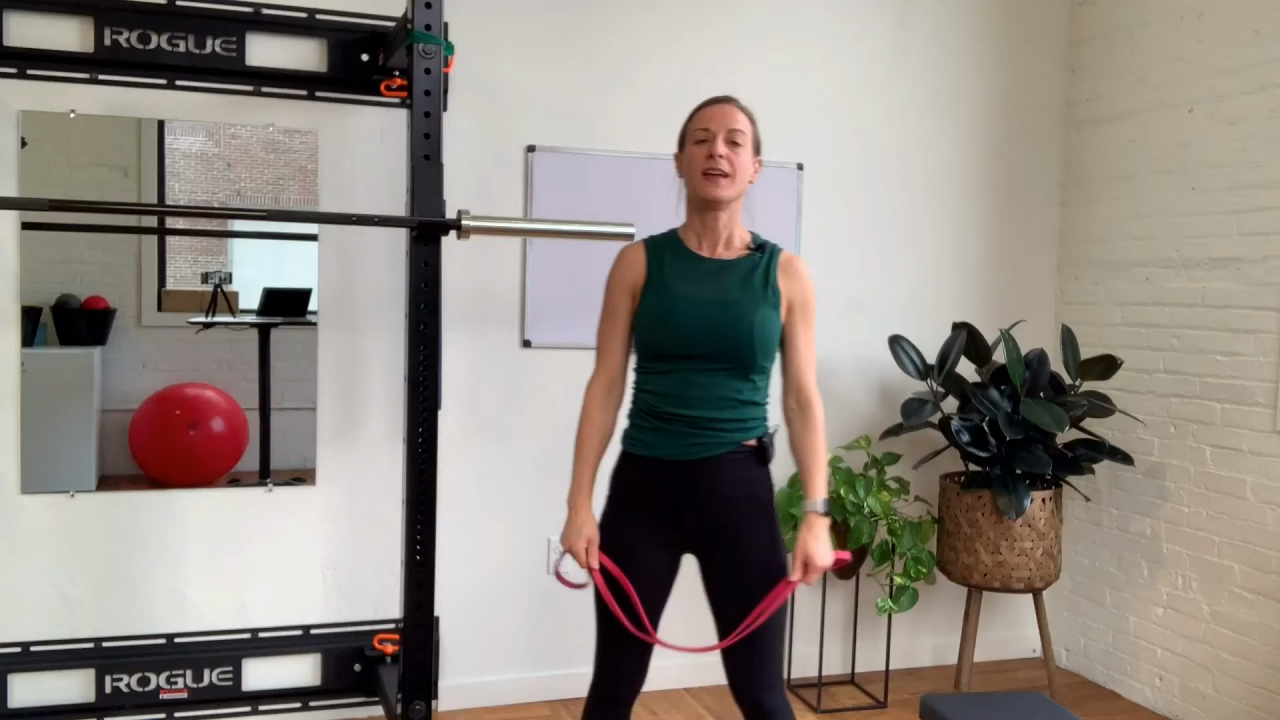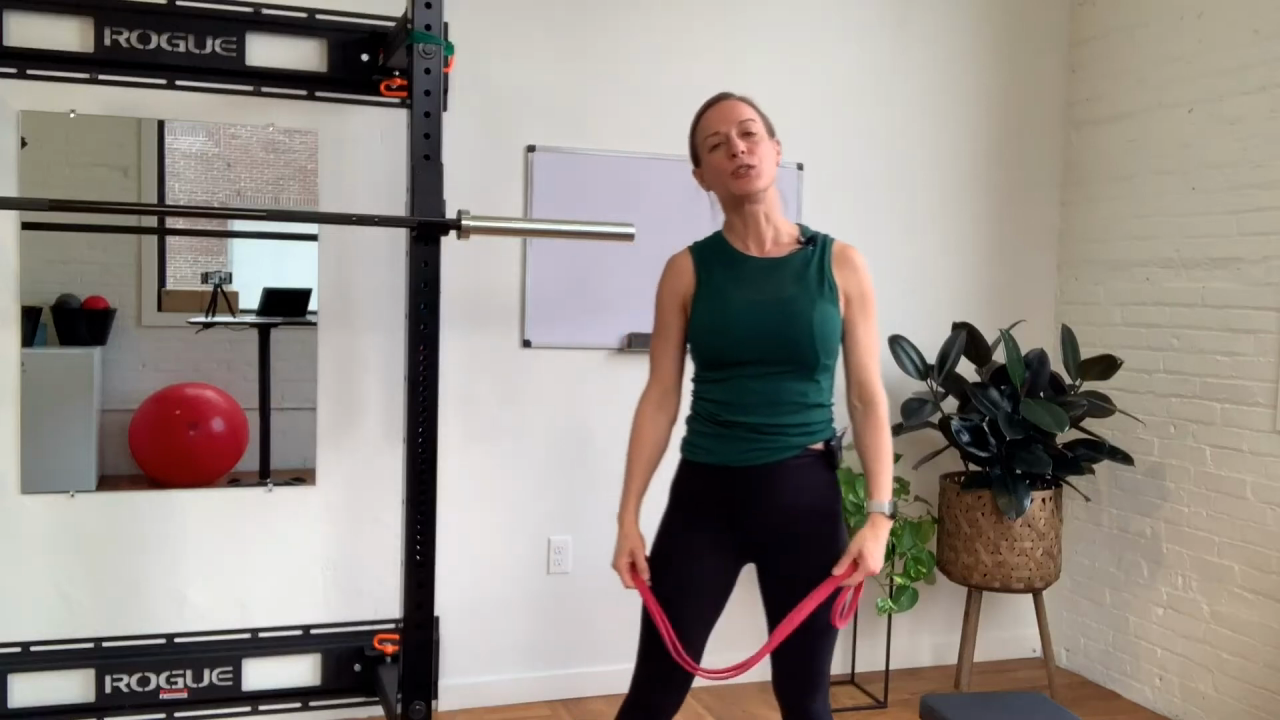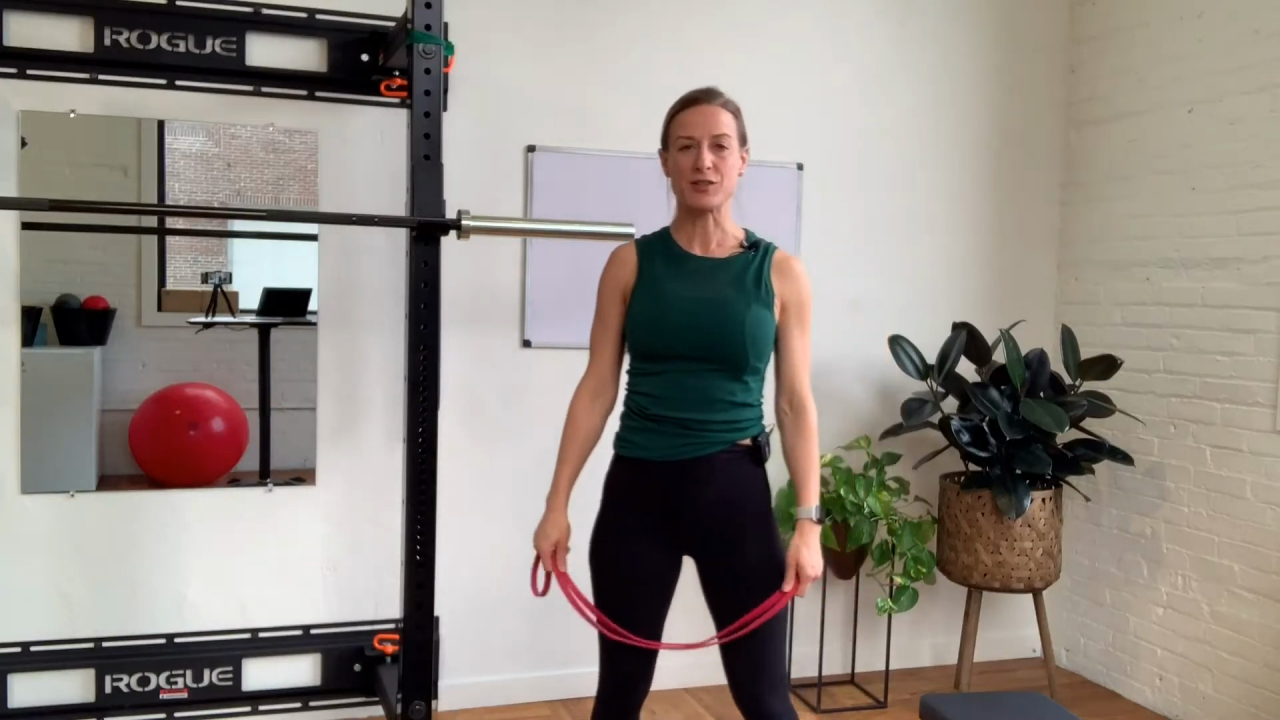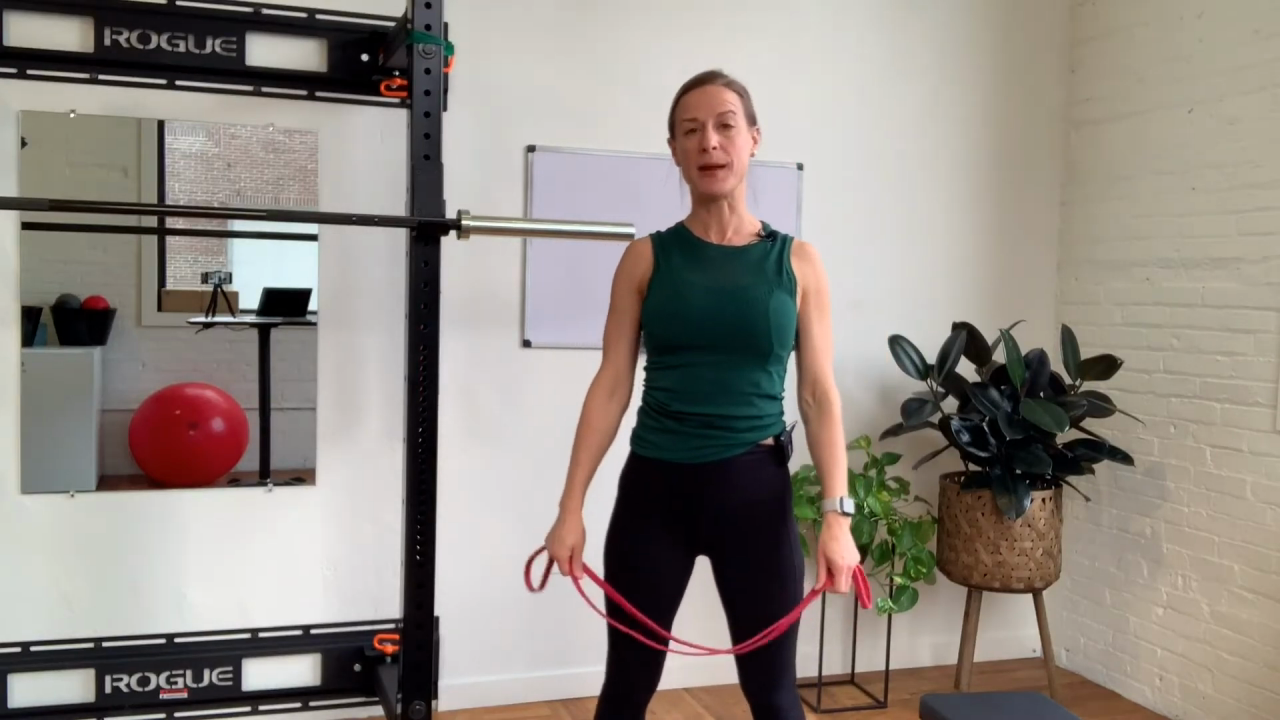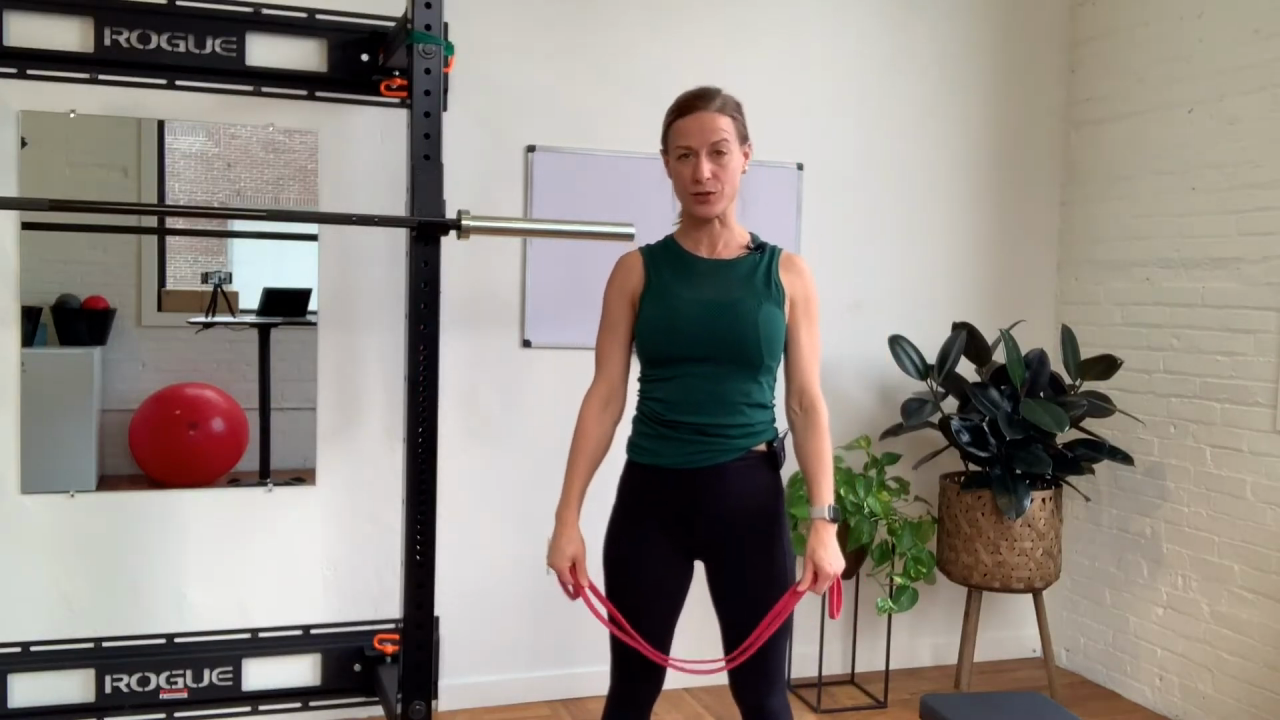
dt=1s
person 1, frame 1
left shoulder: (784, 273)
right shoulder: (639, 262)
left elbow: (802, 400)
right elbow: (605, 385)
left wrist: (817, 513)
right wrist: (580, 500)
left hip: (736, 488)
right hip: (643, 487)
person 1, frame 2
left shoulder: (840, 264)
right shoulder: (687, 270)
left elbow: (867, 397)
right elbow: (660, 398)
left wrist: (879, 514)
right wrist: (628, 517)
left hip: (802, 494)
right hip: (704, 494)
person 1, frame 3
left shoulder: (779, 272)
right shoulder: (631, 263)
left elbow: (795, 403)
right elbow: (597, 388)
left wrist: (808, 523)
right wrist: (557, 503)
left hip: (732, 488)
right hip: (637, 490)
person 1, frame 4
left shoulder: (796, 261)
right shoulder: (647, 257)
left elbow: (819, 395)
right elbow: (611, 384)
left wrist: (836, 515)
right wrist: (571, 506)
left hip: (754, 489)
right hip: (655, 487)
person 1, frame 5
left shoulder: (786, 273)
right shoulder: (638, 270)
left elbow: (806, 402)
right elbow: (605, 397)
left wrist: (824, 521)
right wrist: (568, 516)
left hip: (746, 494)
right hip: (651, 495)
